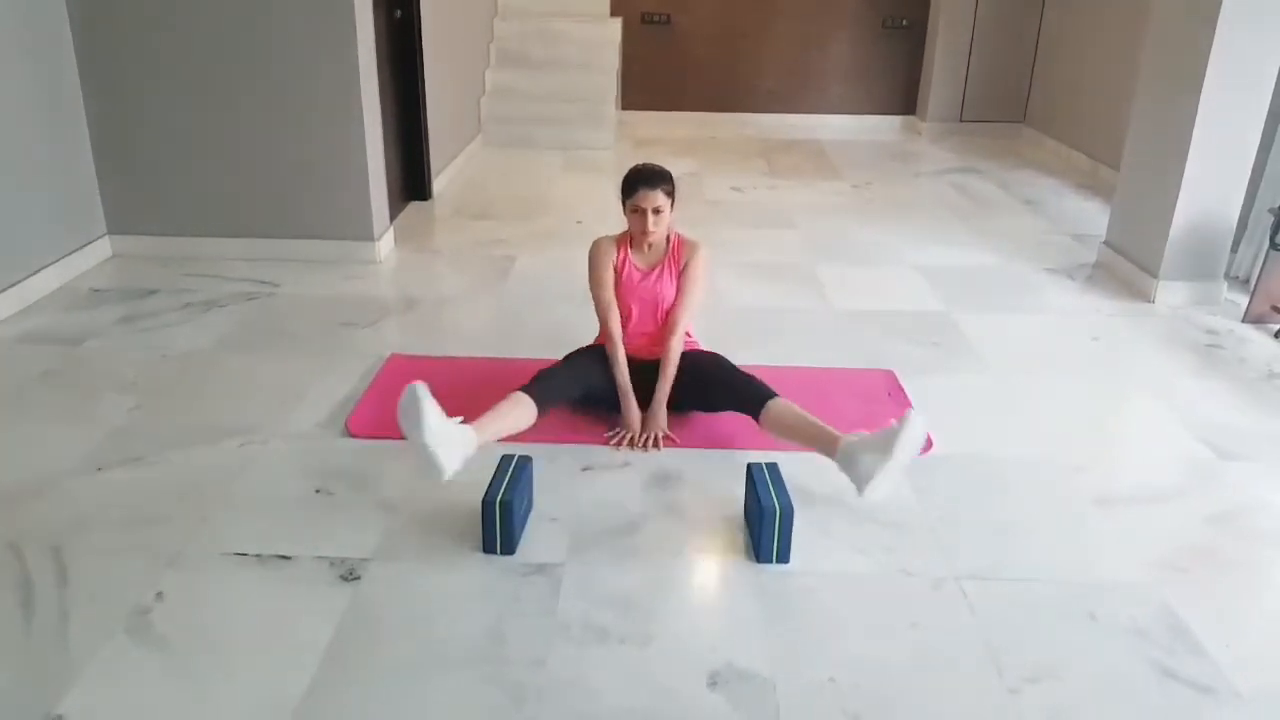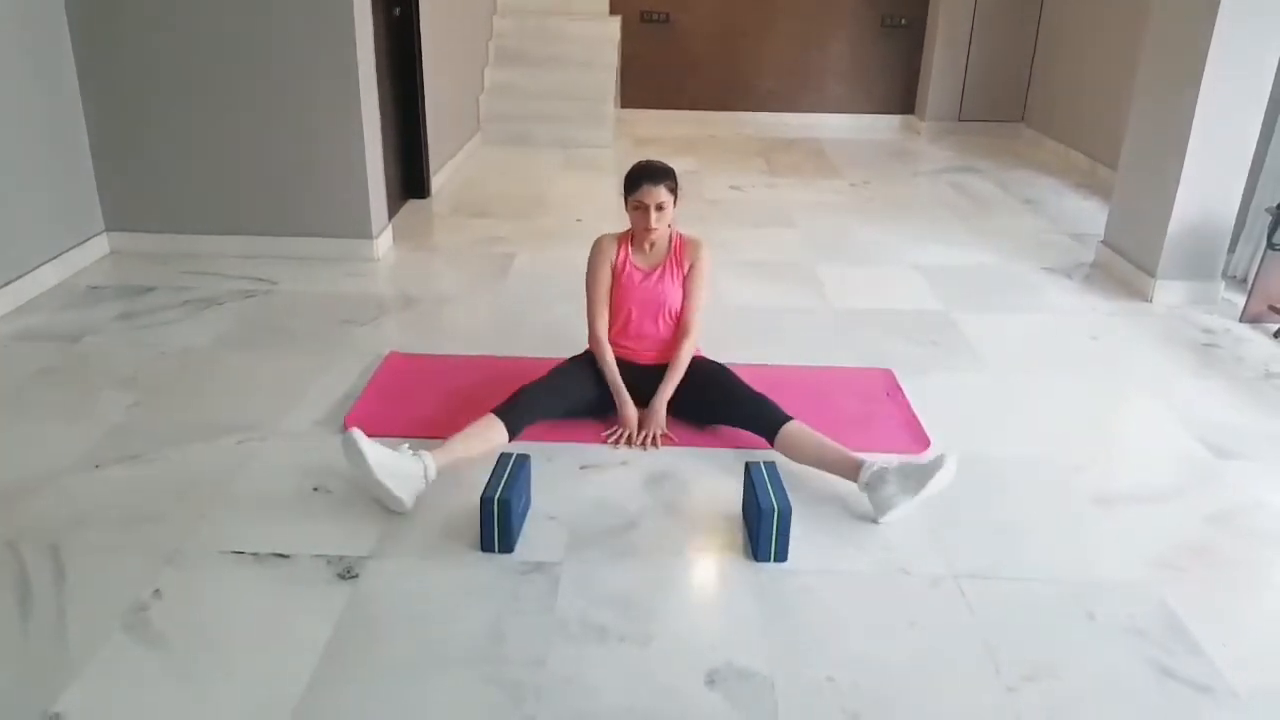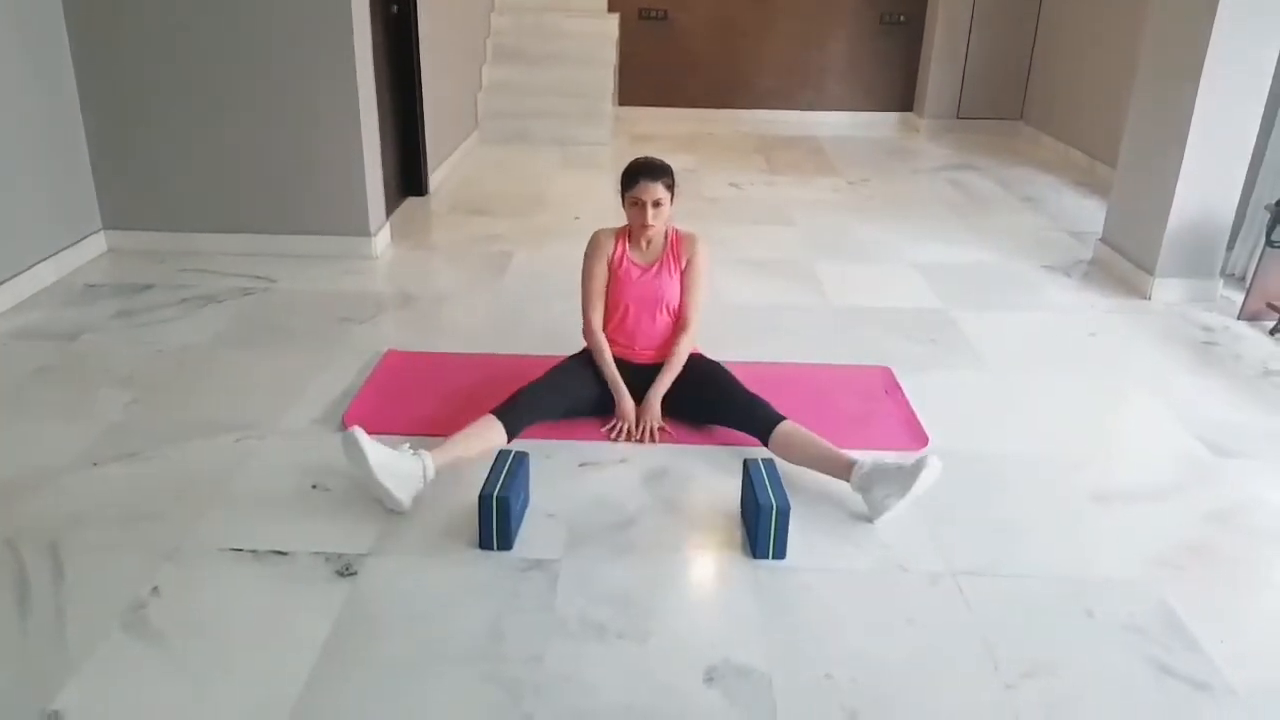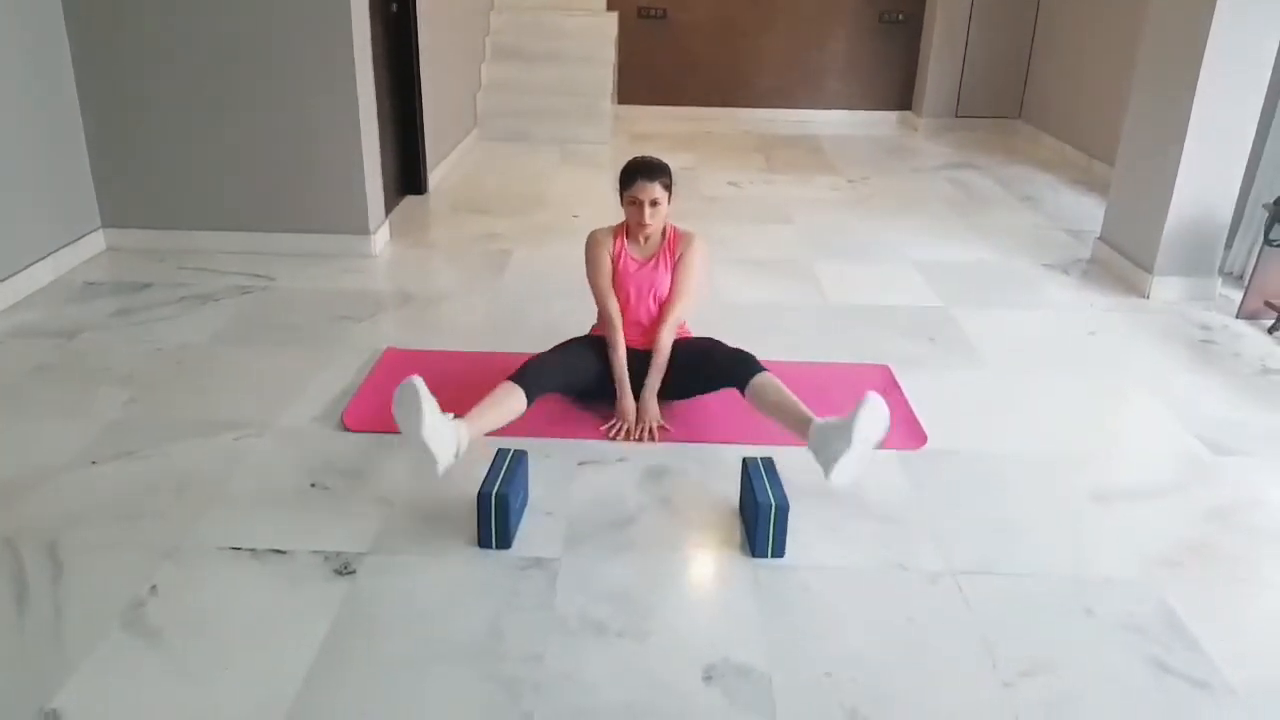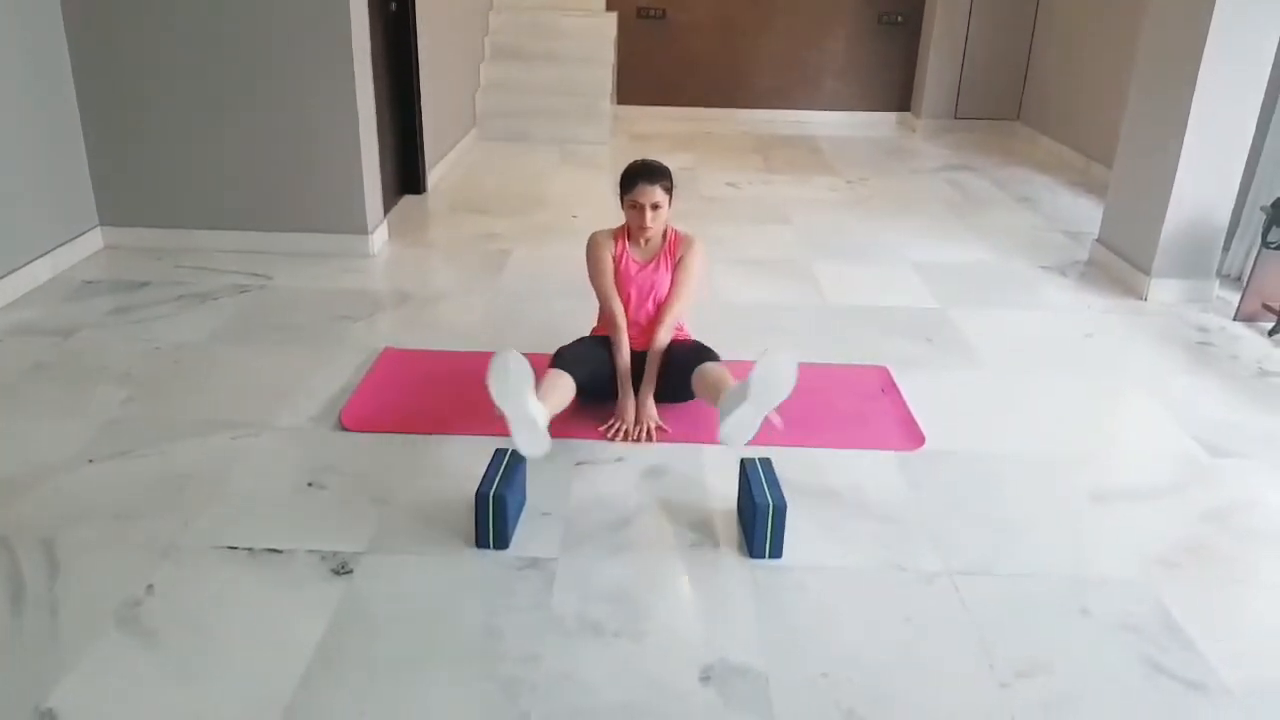
dt=0.2s
person 1, frame 1
left shoulder: (691, 253)
right shoulder: (606, 251)
left elbow: (676, 329)
right elbow: (611, 328)
left wrist: (660, 406)
right wrist: (630, 406)
left hip: (674, 362)
right hip: (619, 360)
left knee: (743, 387)
right knee: (552, 380)
left ankle: (852, 452)
right ankle: (457, 443)
person 1, frame 2
left shoulder: (694, 253)
right shoulder: (607, 249)
left elbow: (690, 331)
right elbow: (597, 331)
left wrist: (661, 403)
right wrist: (622, 400)
left hip: (675, 369)
right hip: (615, 367)
left knee: (755, 408)
right knee: (531, 400)
left ankle: (872, 478)
right ankle: (419, 470)
person 1, frame 3
left shoulder: (692, 249)
right shoulder: (603, 246)
left elbow: (687, 328)
right elbow: (592, 329)
left wrist: (655, 399)
right wrist: (623, 397)
left hip: (672, 369)
right hip: (613, 366)
left knee: (746, 407)
right knee: (530, 400)
left ankle: (863, 478)
right ankle: (417, 470)
person 1, frame 4
left shoulder: (689, 246)
right shoulder: (602, 243)
left elbow: (668, 322)
right elbow: (612, 319)
left wrist: (649, 396)
right wrist: (624, 397)
left hip: (669, 359)
right hip: (612, 356)
left knee: (737, 363)
right knee: (541, 369)
left ankle: (825, 437)
right ankle: (451, 436)
person 1, frame 5
left shoulder: (688, 249)
right shoulder: (602, 245)
left elbow: (669, 316)
right elbow: (615, 313)
left wrist: (649, 395)
right wrist: (623, 398)
left hip: (667, 350)
right hip: (614, 351)
left knee: (699, 358)
right knee: (569, 359)
left ankle: (734, 408)
right ankle: (532, 419)
